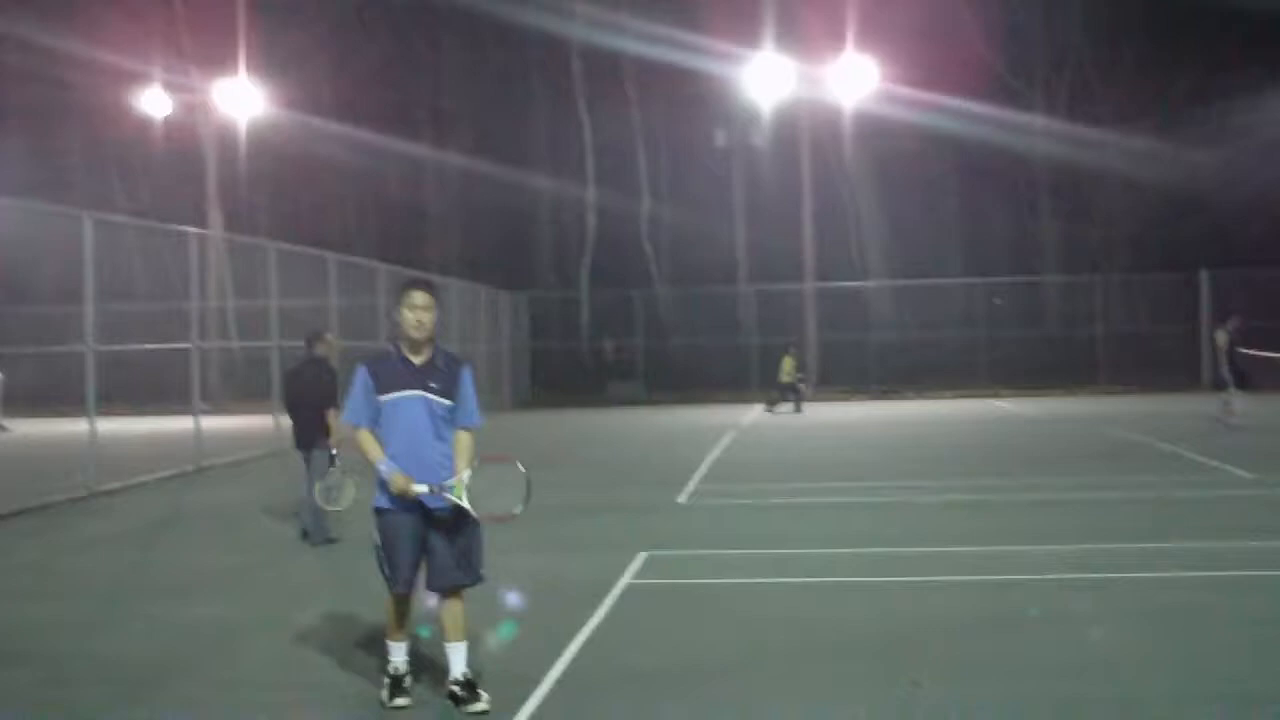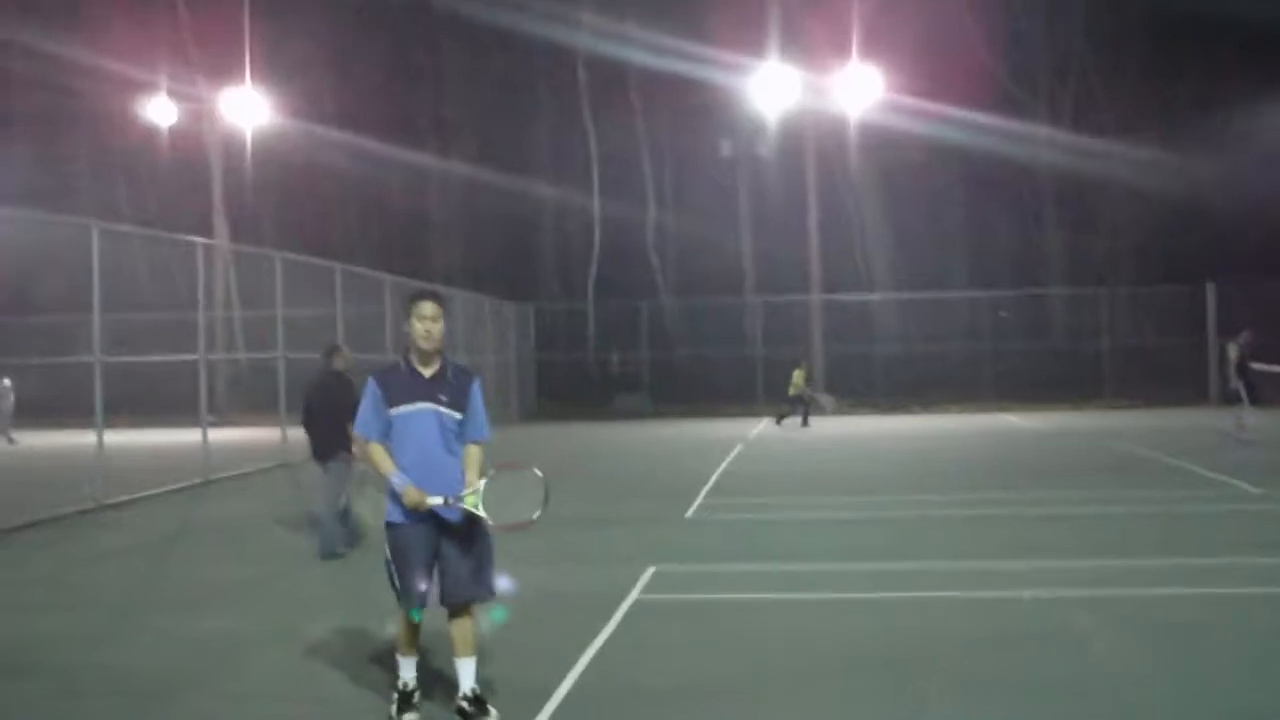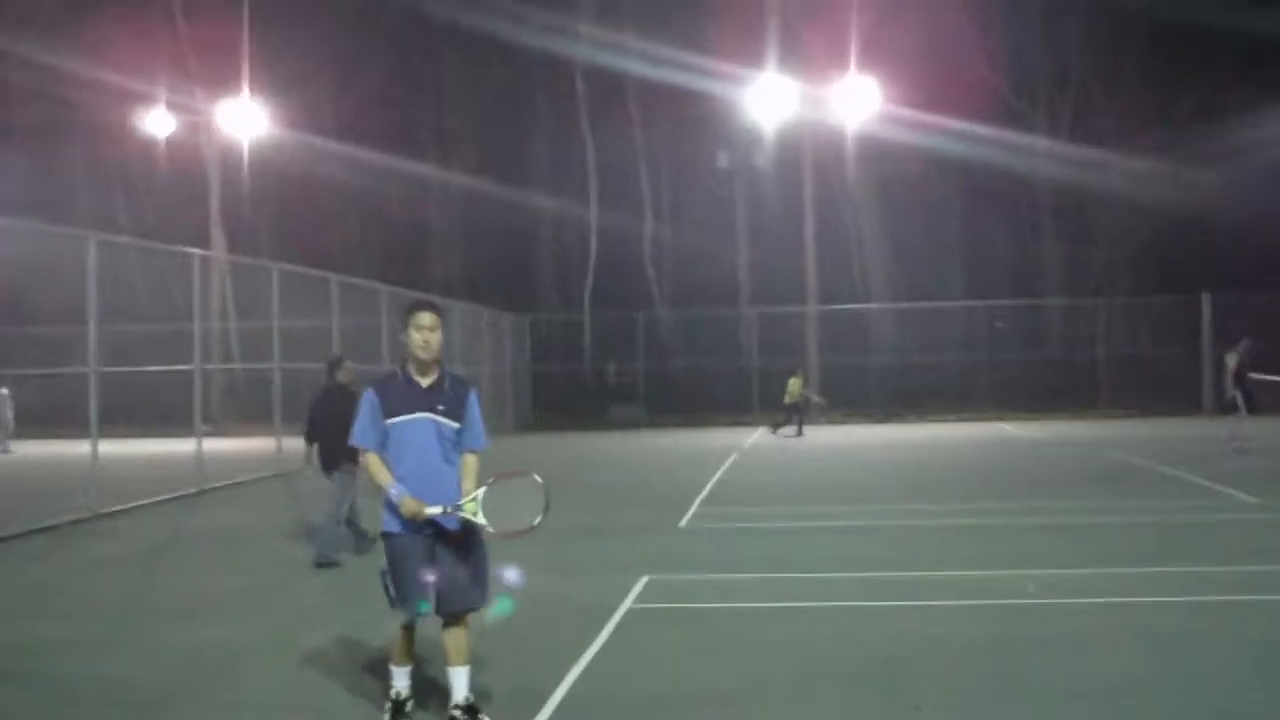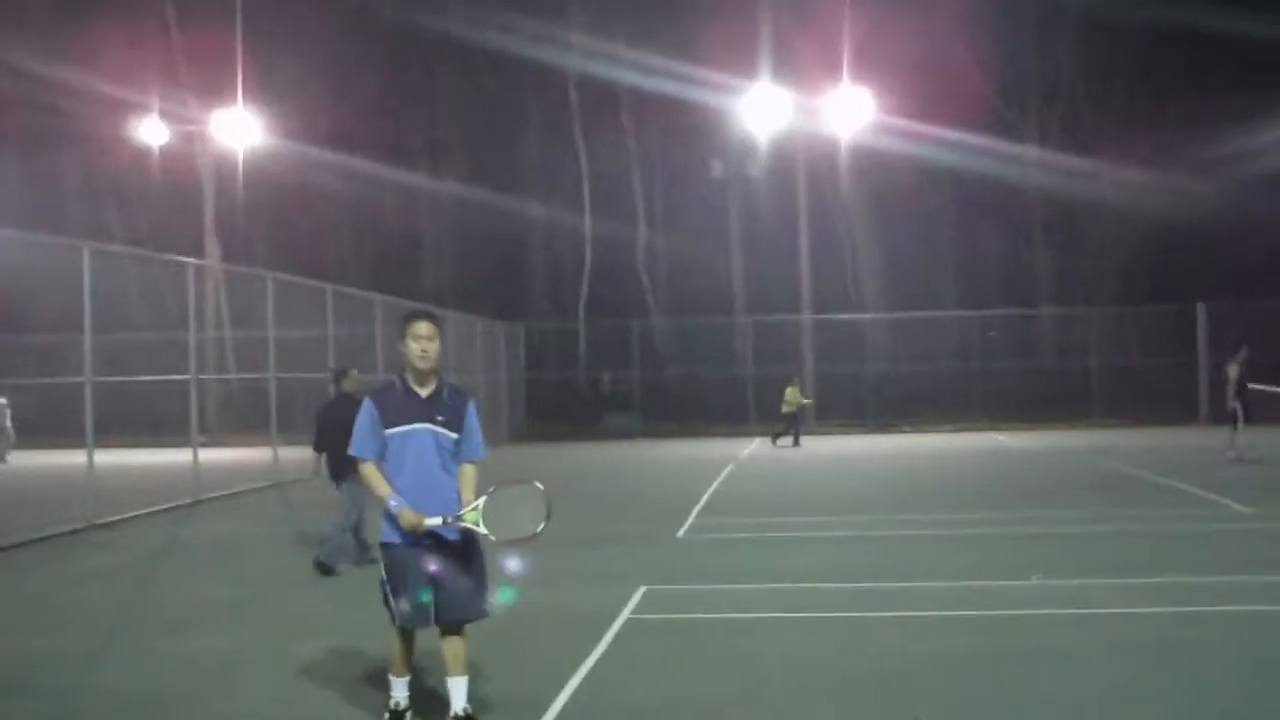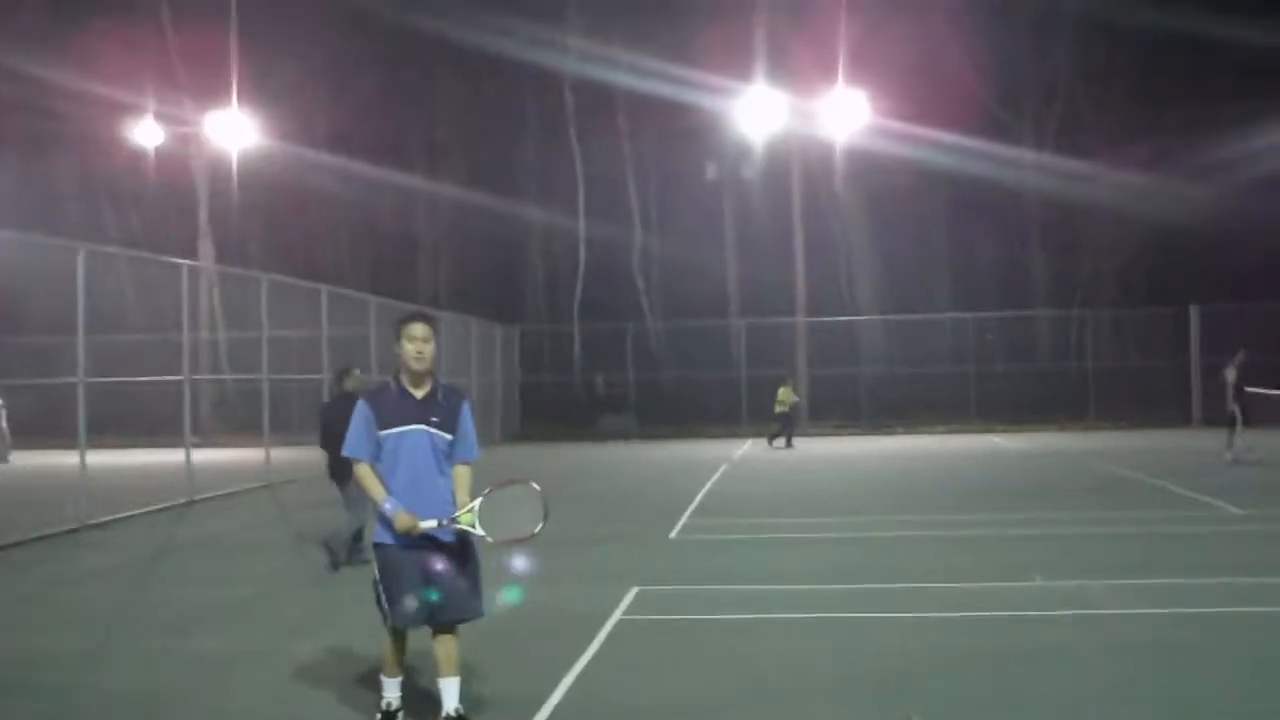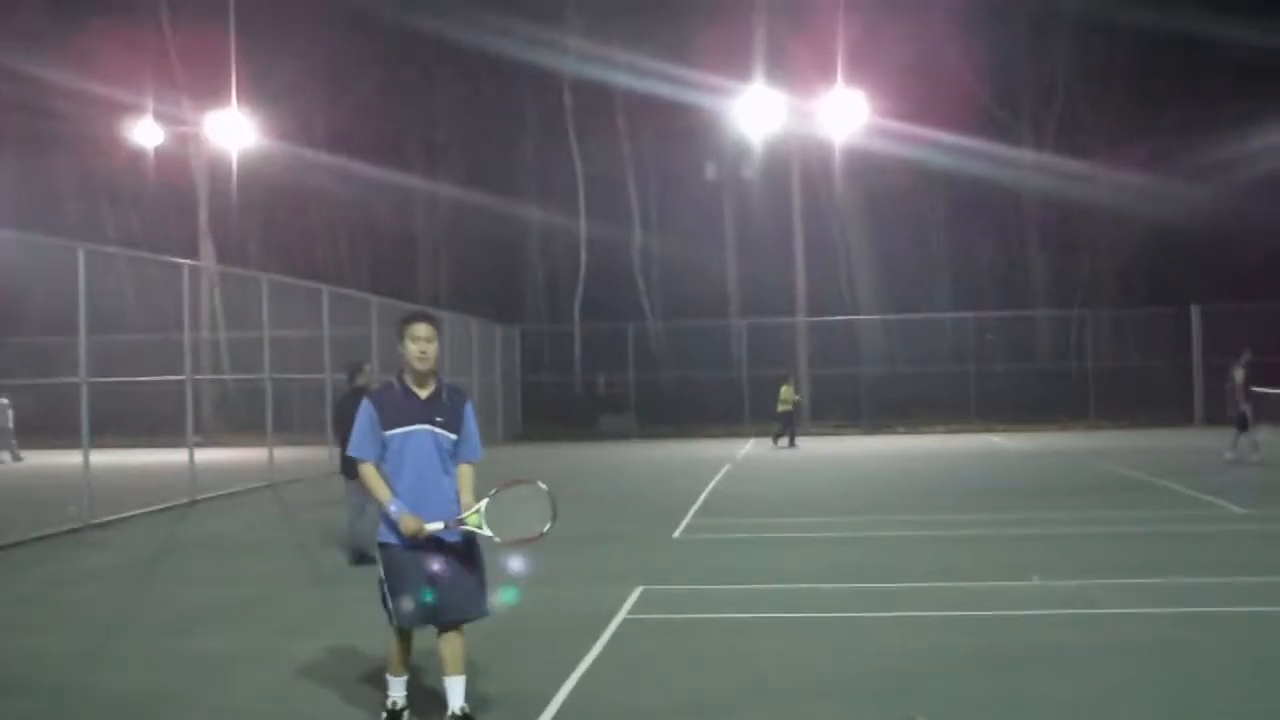
dt=0.1s
person 1, frame 1
left shoulder: (455, 369)
right shoulder: (373, 369)
left elbow: (463, 429)
right elbow: (360, 429)
left wrist: (461, 473)
right wrist: (388, 471)
left hip: (447, 498)
right hip: (396, 499)
left knee: (453, 586)
right knee: (400, 589)
left ankle: (459, 677)
right ankle: (397, 669)
person 1, frame 2
left shoulder: (465, 382)
right shoulder: (383, 382)
left elbow: (474, 443)
right elbow: (372, 442)
left wrist: (472, 486)
right wrist: (401, 483)
left hip: (458, 511)
right hip: (408, 513)
left knee: (463, 601)
right knee: (411, 603)
right ankle: (406, 683)
person 1, frame 3
left shoulder: (462, 392)
right shoulder: (381, 392)
left elbow: (469, 452)
right elbow: (368, 453)
left wrist: (469, 496)
right wrist: (398, 495)
left hip: (455, 522)
right hip: (404, 523)
left knee: (457, 610)
right knee: (406, 613)
person 1, frame 4
left shoulder: (460, 402)
right shoulder: (379, 402)
left elbow: (468, 462)
right elbow: (366, 463)
left wrist: (468, 506)
right wrist: (397, 506)
left hip: (454, 532)
right hip: (403, 533)
left knee: (455, 620)
right knee: (405, 622)
person 1, frame 5
left shoulder: (455, 403)
right shoulder: (374, 403)
left elbow: (461, 463)
right elbow: (361, 464)
left wrist: (463, 505)
right wrist: (392, 509)
left hip: (447, 533)
right hip: (396, 534)
left knee: (448, 620)
right knee: (398, 623)
person 1, frame 6
left shoulder: (458, 402)
right shoulder: (378, 402)
left elbow: (465, 463)
right elbow: (366, 465)
left wrist: (468, 505)
right wrist: (398, 511)
left hip: (452, 533)
right hip: (401, 534)
left knee: (453, 620)
right knee: (403, 623)
person 2, frame 1
left shoulder: (294, 372)
right shoulder: (325, 371)
left elbow: (290, 405)
right elbow: (329, 407)
right wrist: (334, 436)
left hip: (302, 435)
right hip: (320, 435)
left knee: (313, 482)
right knee: (321, 484)
left ankle: (309, 525)
right ankle: (319, 533)
person 2, frame 2
left shoulder: (313, 386)
right shoulder: (344, 384)
left elbow: (306, 420)
right elbow: (350, 420)
left wrist: (315, 439)
right wrist: (356, 447)
left hip: (320, 447)
right hip: (339, 448)
left knee: (333, 494)
right knee: (335, 497)
left ankle: (350, 535)
right ankle: (329, 546)
person 2, frame 3
left shoulder: (319, 399)
right shoulder: (350, 398)
left elbow: (311, 433)
left wrist: (309, 458)
left hip: (328, 460)
right hip: (345, 460)
left knee: (348, 501)
right knee: (337, 509)
left ankle: (362, 540)
right ankle: (323, 554)
person 2, frame 4
left shoulder: (326, 409)
right shoulder: (357, 406)
left elbow: (319, 443)
left wrist: (317, 469)
left hip: (337, 468)
right hip: (353, 468)
left knee: (355, 512)
right knee: (347, 516)
left ankle: (364, 553)
right ankle: (325, 557)
person 2, frame 5
left shoulder: (329, 408)
right shoulder: (359, 406)
left elbow: (325, 441)
left wrist: (335, 457)
left hip: (338, 467)
right hip: (356, 467)
left knee: (353, 511)
right knee: (361, 513)
left ankle: (357, 554)
right ankle: (335, 541)
person 2, frame 6
left shoulder: (342, 403)
left elbow: (340, 434)
left hip: (349, 462)
left knee: (356, 507)
right knee: (375, 505)
left ankle: (358, 549)
right ankle: (362, 547)
